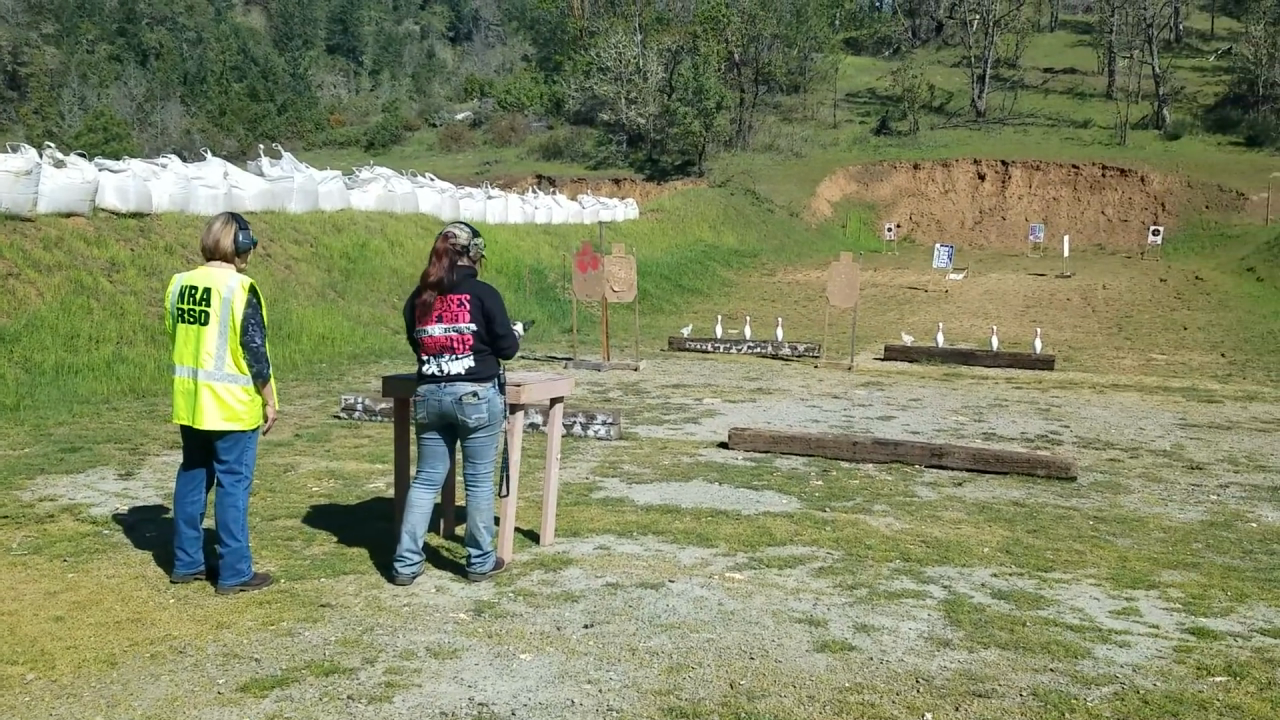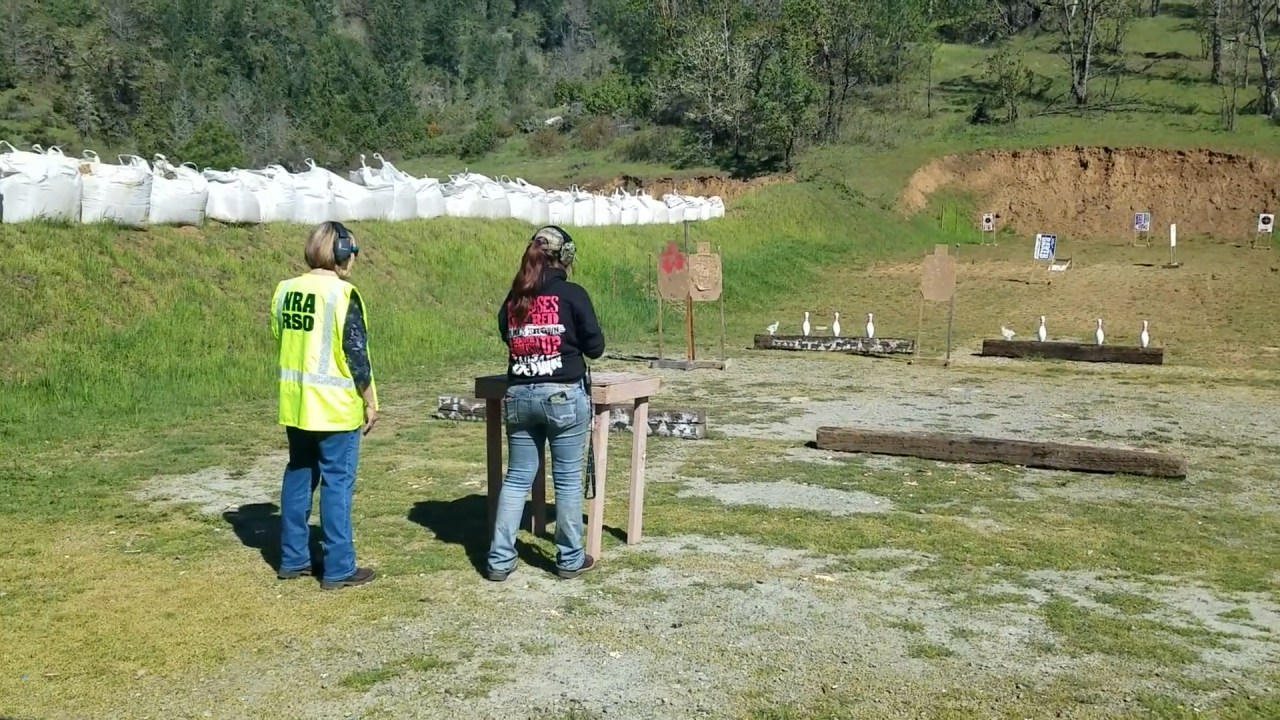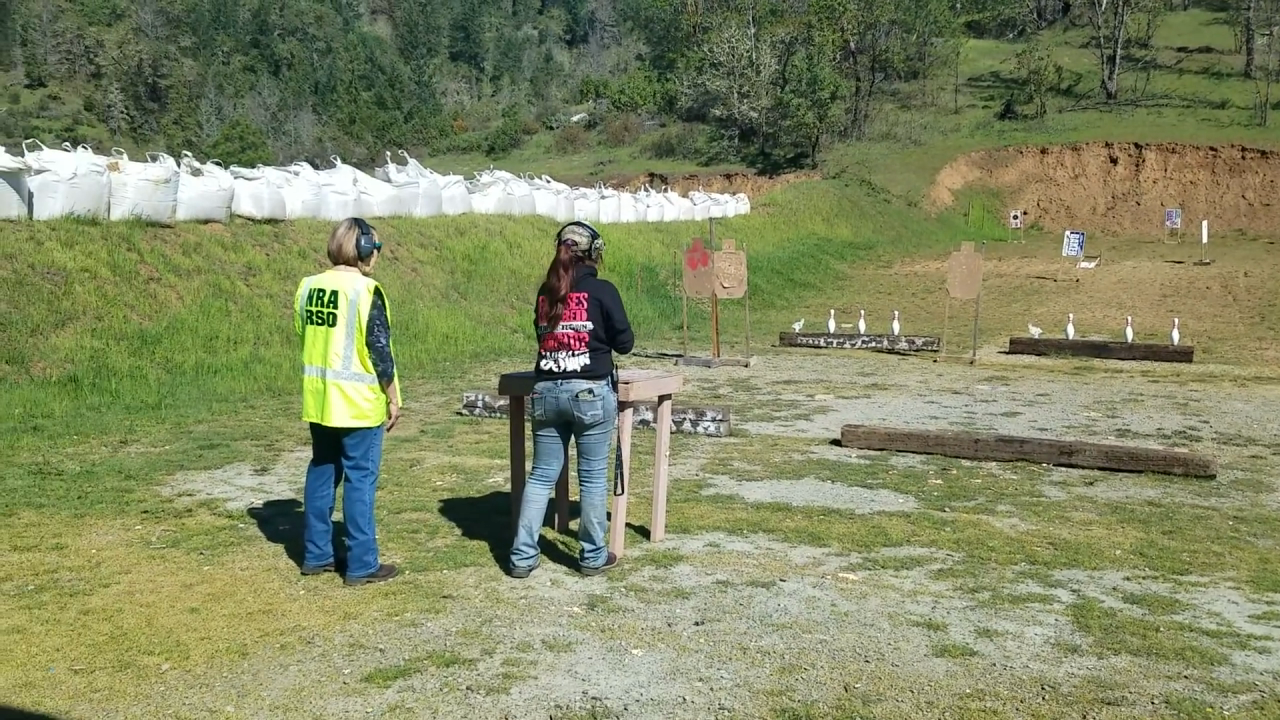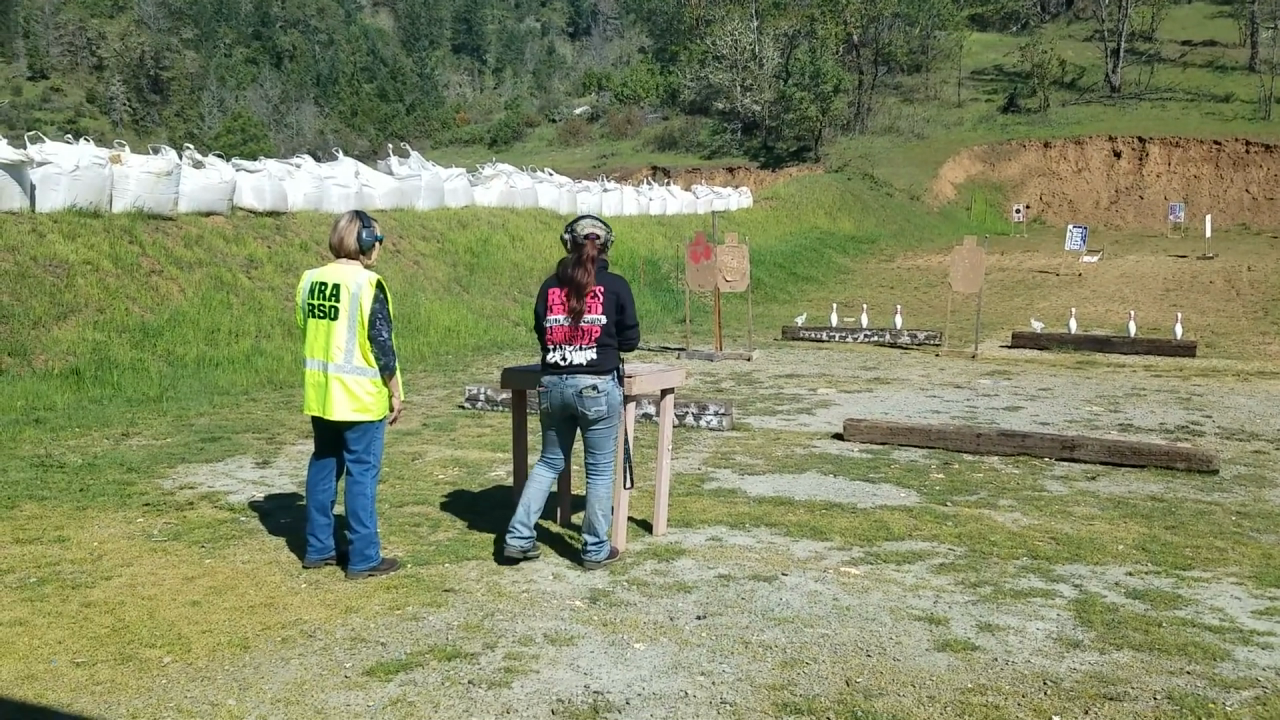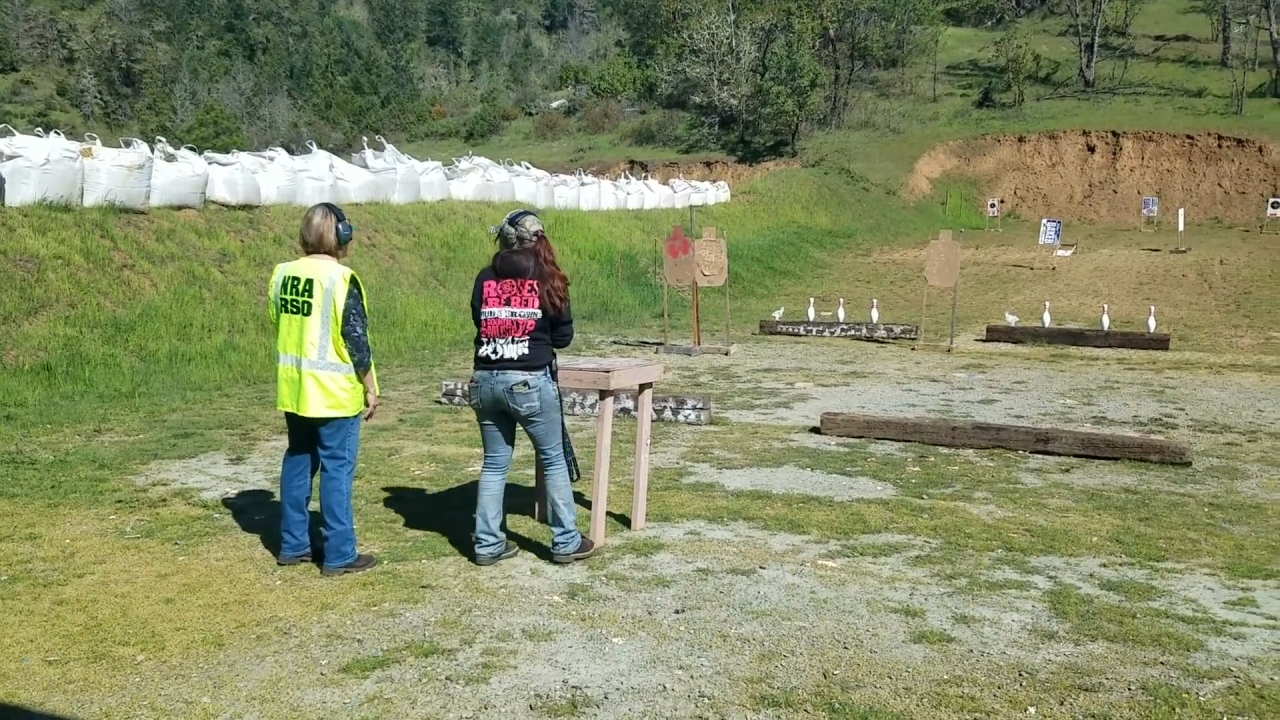
dt=0.5s
person 1, frame 1
left shoulder: (179, 284)
right shoulder: (241, 288)
left elbow: (176, 338)
right elbow: (256, 351)
right wrist: (269, 401)
left hip: (190, 402)
right hip: (232, 405)
left knee: (192, 478)
right knee: (233, 485)
left ankle: (186, 563)
right ankle: (234, 573)
person 1, frame 2
left shoulder: (285, 291)
right shoulder: (342, 294)
left elbow: (283, 343)
right elbow: (356, 356)
right wrist: (369, 402)
left hip: (296, 404)
right hip: (335, 407)
left knee: (298, 477)
right knee: (337, 483)
left ankle: (293, 559)
right ankle: (339, 568)
person 1, frame 3
left shoulder: (308, 287)
right shoulder: (366, 290)
left elbow: (305, 339)
right elbow: (380, 351)
right wrist: (392, 399)
left hip: (319, 400)
right hip: (358, 403)
left knee: (321, 473)
right knee: (360, 480)
left ankle: (316, 555)
right ankle: (361, 565)
person 1, frame 4
left shoulder: (310, 280)
right shoulder: (368, 283)
left elbow: (306, 332)
right elbow: (381, 345)
right wrist: (395, 392)
left hip: (321, 394)
right hip: (360, 397)
left knee: (323, 467)
right knee: (361, 474)
left ankle: (318, 548)
right ankle: (363, 558)
person 1, frame 5
left shoulder: (282, 274)
right shoulder: (341, 278)
left elbow: (280, 326)
right elbow: (356, 340)
right wrist: (370, 389)
left hip: (293, 389)
right hip: (334, 393)
left knee: (297, 464)
right knee: (336, 470)
left ankle: (293, 545)
right ankle: (339, 555)
person 2, frame 1
left shoulder: (419, 297)
right shoulder: (482, 293)
right elbow: (507, 348)
right wrist: (514, 333)
left hip: (430, 396)
right hip: (477, 395)
left knee: (426, 479)
right knee: (479, 481)
left ankle: (406, 563)
right ankle: (480, 561)
person 2, frame 2
left shoulder: (513, 299)
right shoulder: (572, 294)
right elbow: (594, 347)
left hip: (519, 396)
right hip: (564, 395)
left knee: (517, 477)
right knee: (567, 479)
left ankle: (499, 559)
right ankle: (570, 558)
person 2, frame 3
left shoulder: (545, 293)
right shoulder: (602, 290)
right elbow: (624, 343)
left hip: (546, 392)
right hip: (591, 392)
left knee: (541, 475)
right knee: (593, 477)
left ankle: (522, 556)
right ankle: (593, 556)
person 2, frame 4
left shoulder: (551, 285)
right shoulder: (615, 285)
left elbow: (541, 334)
right elbow: (630, 340)
left hip: (553, 385)
right hip: (598, 386)
left knee: (549, 461)
right knee: (600, 469)
left ankle: (518, 536)
right ankle: (596, 549)
person 2, frame 5
left shoulder: (485, 278)
right shoulder: (551, 281)
left elbow: (480, 322)
right elbow: (564, 336)
left hip: (486, 380)
right hip: (531, 381)
left knee: (495, 462)
right knee: (554, 460)
left ankle: (488, 543)
right ankle: (565, 540)
